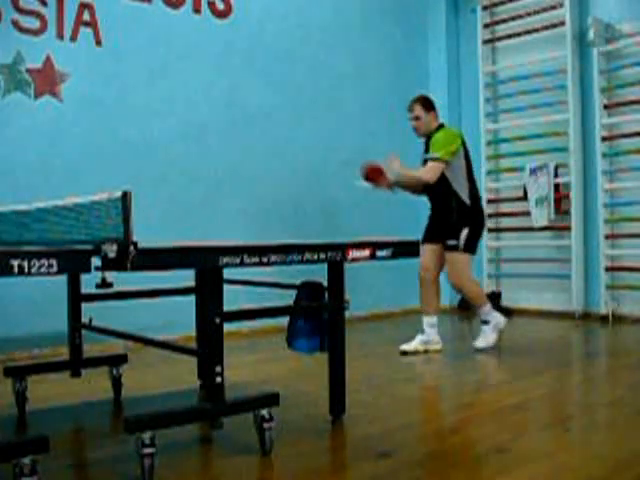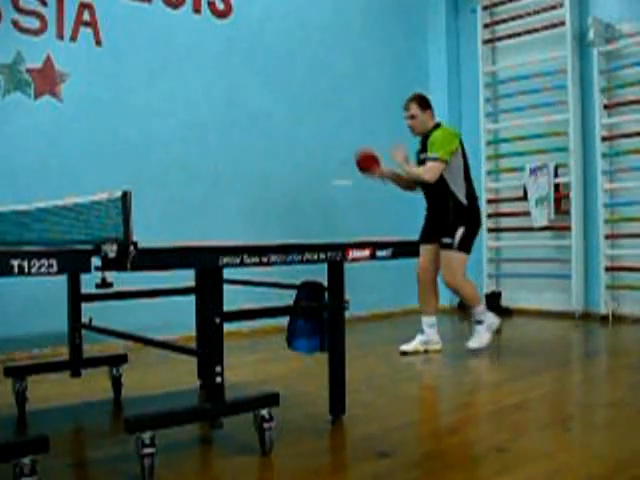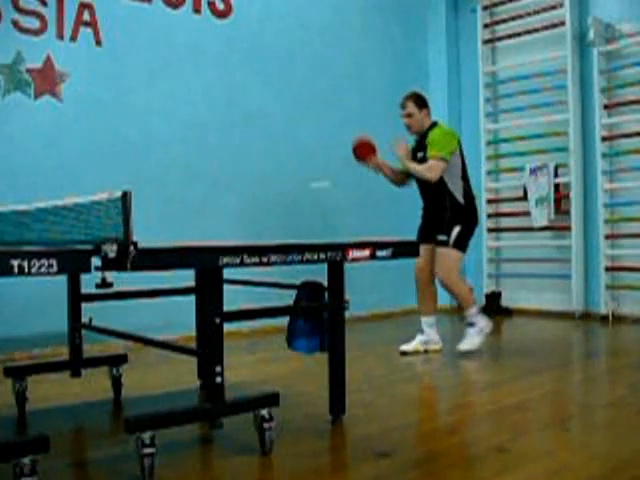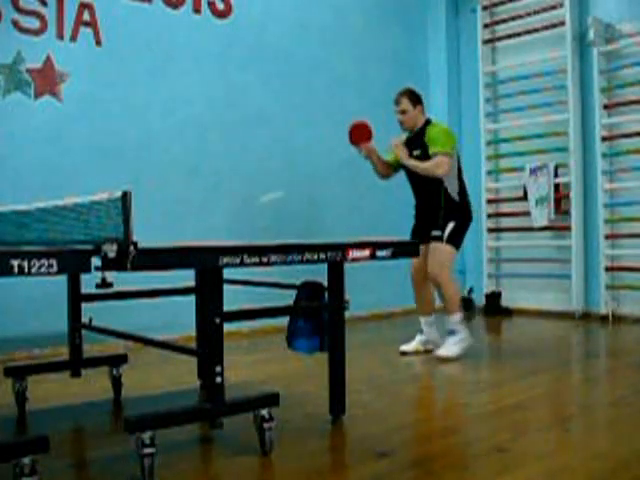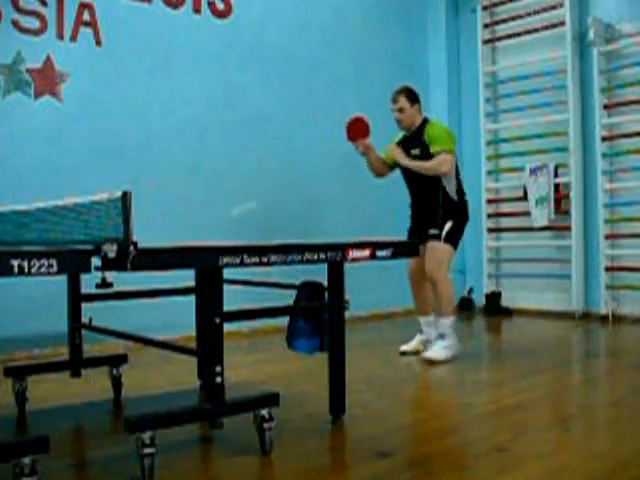
dt=0.2s
person 1, frame 1
left shoulder: (446, 137)
right shoulder: (432, 142)
left elbow: (430, 176)
right elbow: (425, 186)
left wrist: (400, 170)
right wrist: (395, 183)
left hip: (463, 217)
right hip: (441, 217)
left knee: (458, 278)
right knee: (426, 272)
left ankle: (490, 318)
right ankle: (429, 335)
person 1, frame 2
left shoulder: (443, 136)
right shoulder: (425, 143)
left elbow: (430, 175)
right elbow: (413, 184)
left wrist: (404, 164)
right wrist: (387, 174)
left hip: (459, 216)
right hip: (436, 216)
left knee: (452, 277)
right knee: (424, 273)
left ankle: (484, 319)
right ankle: (429, 335)
person 1, frame 3
left shoulder: (441, 135)
right shoulder: (419, 143)
left elbow: (432, 173)
right elbow: (402, 179)
left wrist: (406, 160)
right wrist: (381, 166)
left hip: (457, 215)
right hip: (433, 215)
left knee: (446, 275)
right knee: (422, 273)
left ankle: (477, 322)
right ankle: (429, 335)
person 1, frame 4
left shoulder: (438, 132)
right shoulder: (409, 140)
left elbow: (439, 169)
right elbow: (386, 172)
left wrist: (406, 159)
right wrist: (372, 155)
left hip: (450, 212)
right hip: (426, 214)
left knee: (437, 271)
right knee: (418, 273)
left ankle: (458, 332)
right ankle: (428, 335)
person 1, frame 5
left shoulder: (436, 131)
right shoulder: (402, 140)
left elbow: (444, 166)
right elbow: (381, 170)
left wrist: (405, 161)
right wrist: (368, 151)
left hip: (447, 212)
right hip: (421, 214)
left knee: (435, 271)
right knee: (416, 273)
left ankle: (447, 337)
right ankle: (427, 333)
